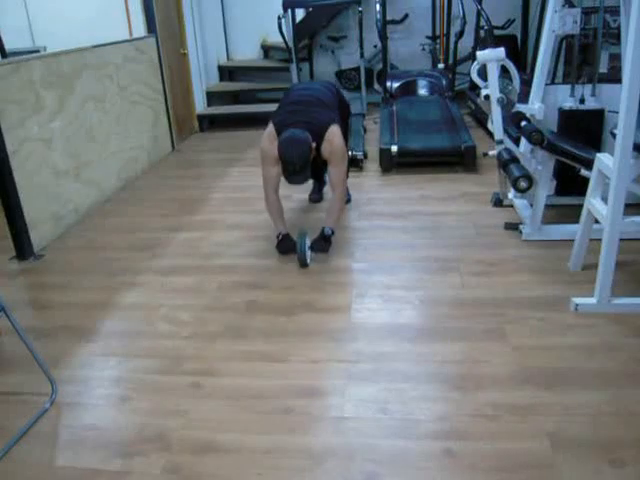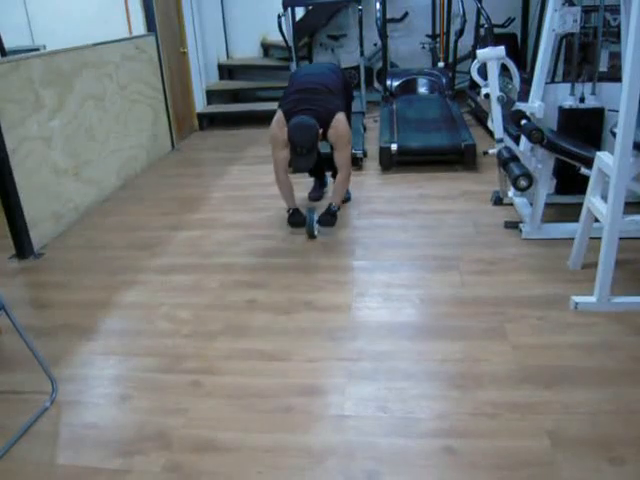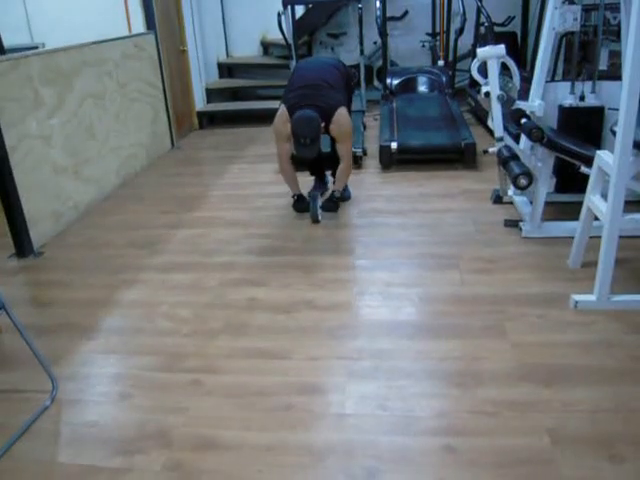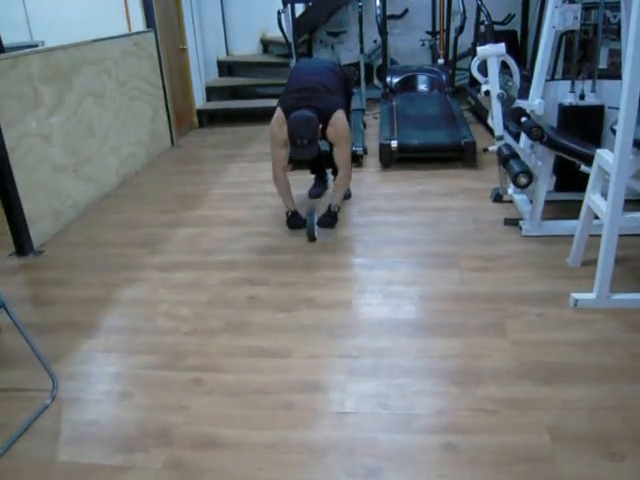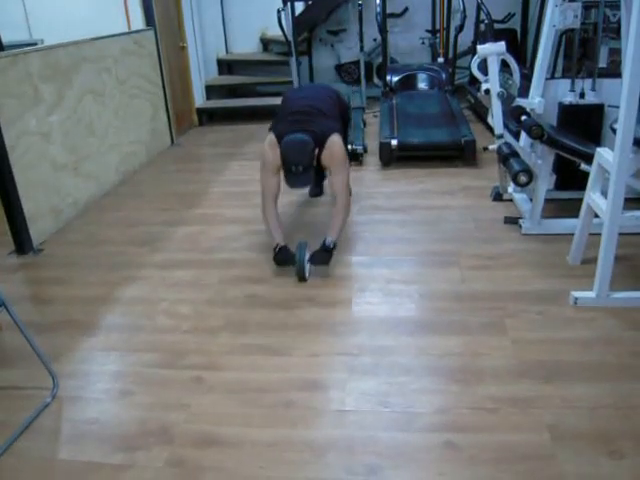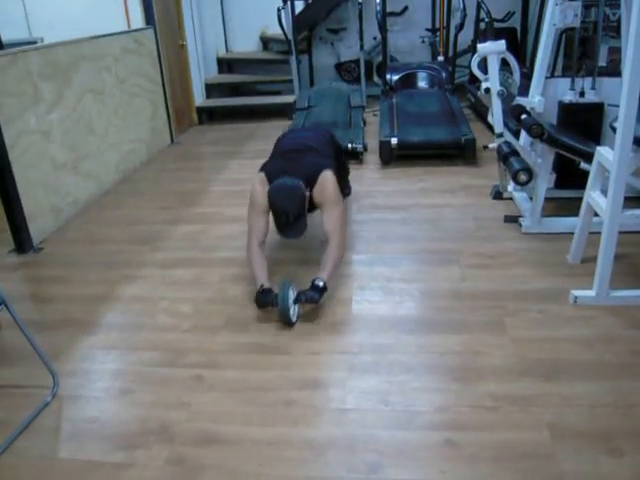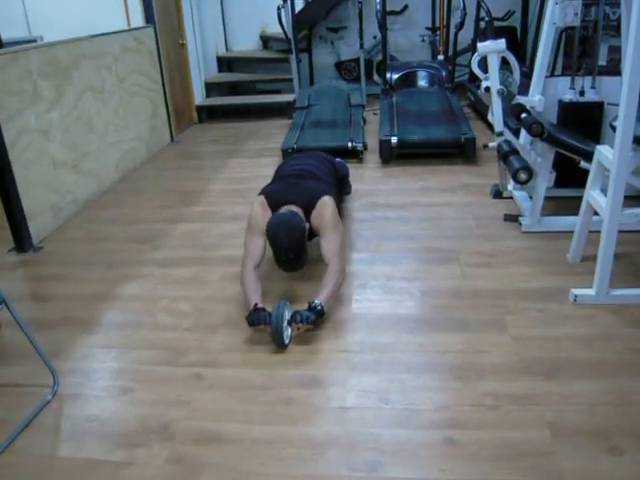
dt=0.3s
person 1, frame 1
left shoulder: (332, 138)
right shoulder: (270, 140)
left elbow: (338, 190)
right elbow: (270, 192)
left wrist: (326, 233)
right wrist: (282, 235)
left hip: (332, 94)
left knee: (339, 161)
right ankle: (318, 180)
person 1, frame 2
left shoulder: (337, 125)
right shoulder: (279, 126)
left elbow: (344, 171)
right elbow: (281, 172)
left wrist: (333, 209)
right wrist: (292, 209)
left knee: (342, 145)
right ankle: (319, 179)
person 1, frame 3
left shoulder: (339, 119)
right shoulder: (282, 120)
left elbow: (346, 161)
right elbow: (284, 162)
left wrist: (335, 195)
right wrist: (297, 196)
left knee: (339, 140)
right knee: (308, 146)
left ankle: (338, 180)
right ankle: (319, 178)
person 1, frame 4
left shoulder: (336, 122)
right shoulder: (279, 123)
left elbow: (345, 169)
right elbow: (279, 171)
left wrist: (333, 209)
right wrist: (291, 211)
left hip: (336, 73)
left knee: (341, 143)
left ankle: (335, 179)
right ankle: (320, 176)
person 1, frame 5
left shoulder: (333, 145)
right shoulder: (272, 147)
left elbow: (342, 200)
right elbow: (269, 202)
left wrist: (328, 246)
right wrist: (280, 247)
left hip: (331, 97)
right ankle: (318, 179)
person 1, frame 6
left shoulder: (325, 182)
right shoulder: (261, 186)
left elbow: (336, 240)
right elbow: (255, 243)
left wrist: (319, 285)
right wrist: (263, 288)
left hip: (325, 138)
left ankle: (342, 183)
person 1, frame 7
left shoulder: (324, 208)
right shoulder: (261, 209)
left elbow: (336, 266)
right elbow: (249, 266)
left wrist: (316, 307)
right wrist: (256, 307)
left hip: (327, 165)
right hip: (289, 166)
left ankle: (341, 166)
